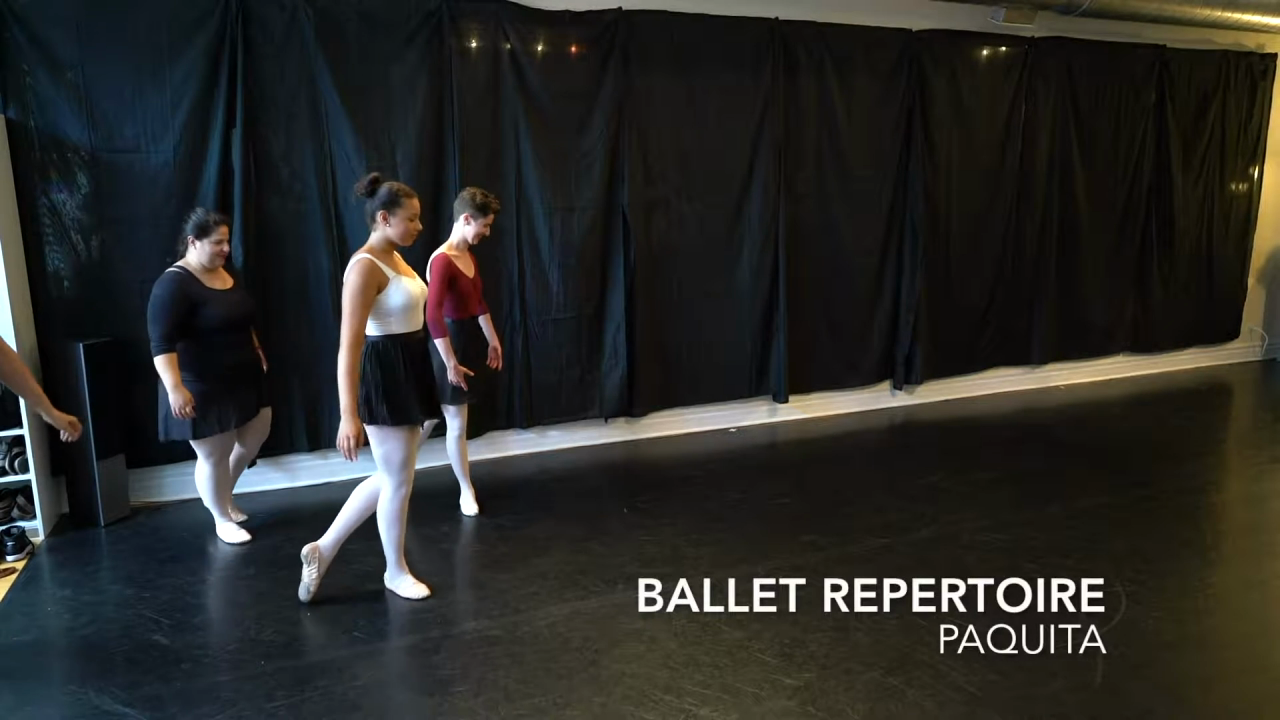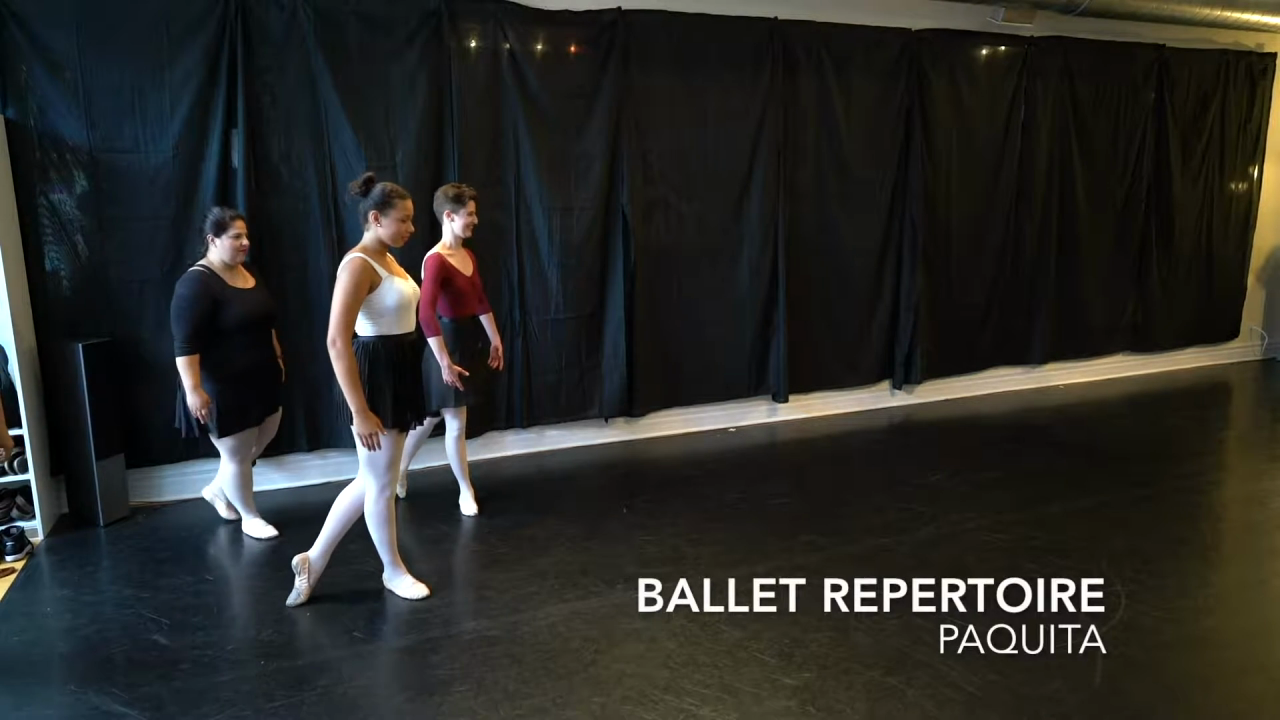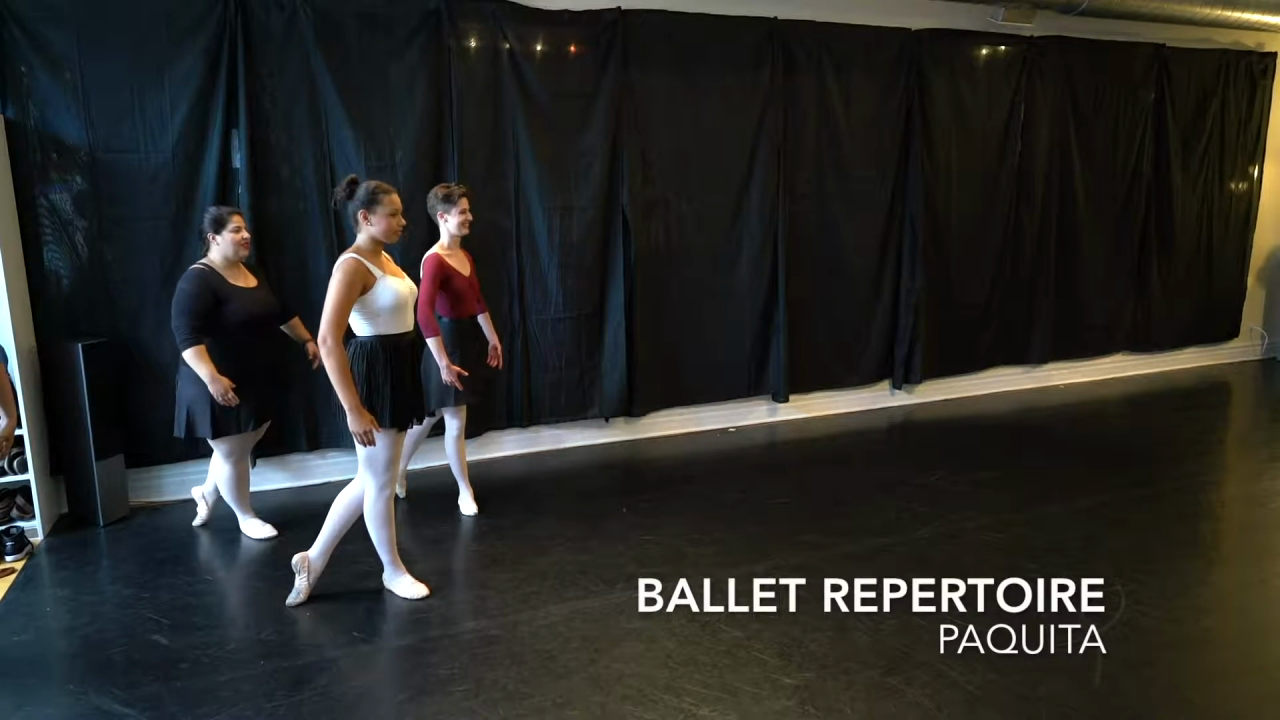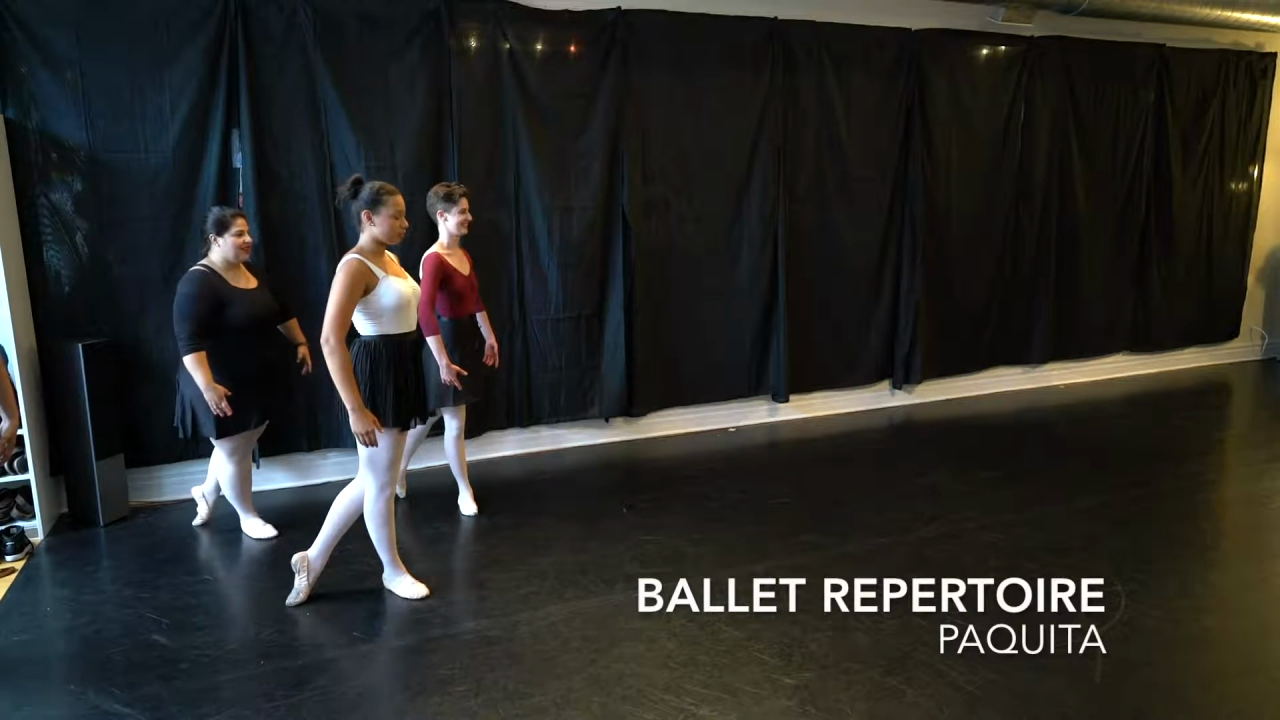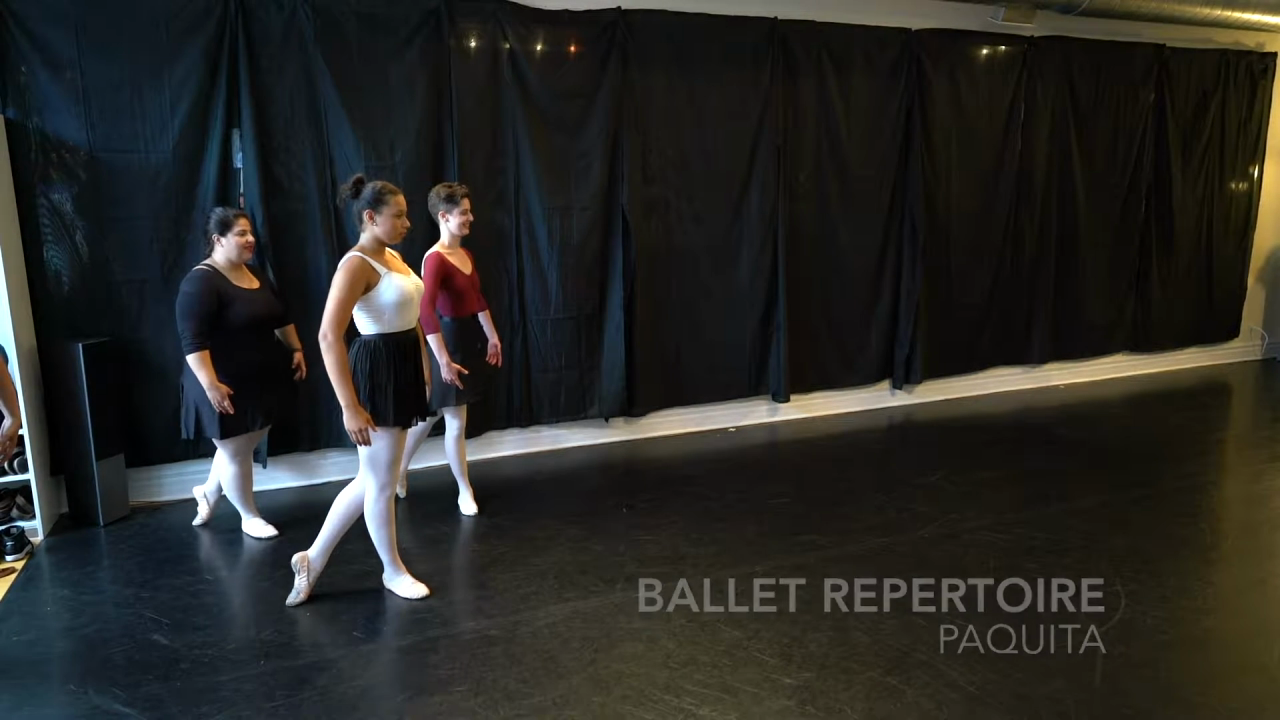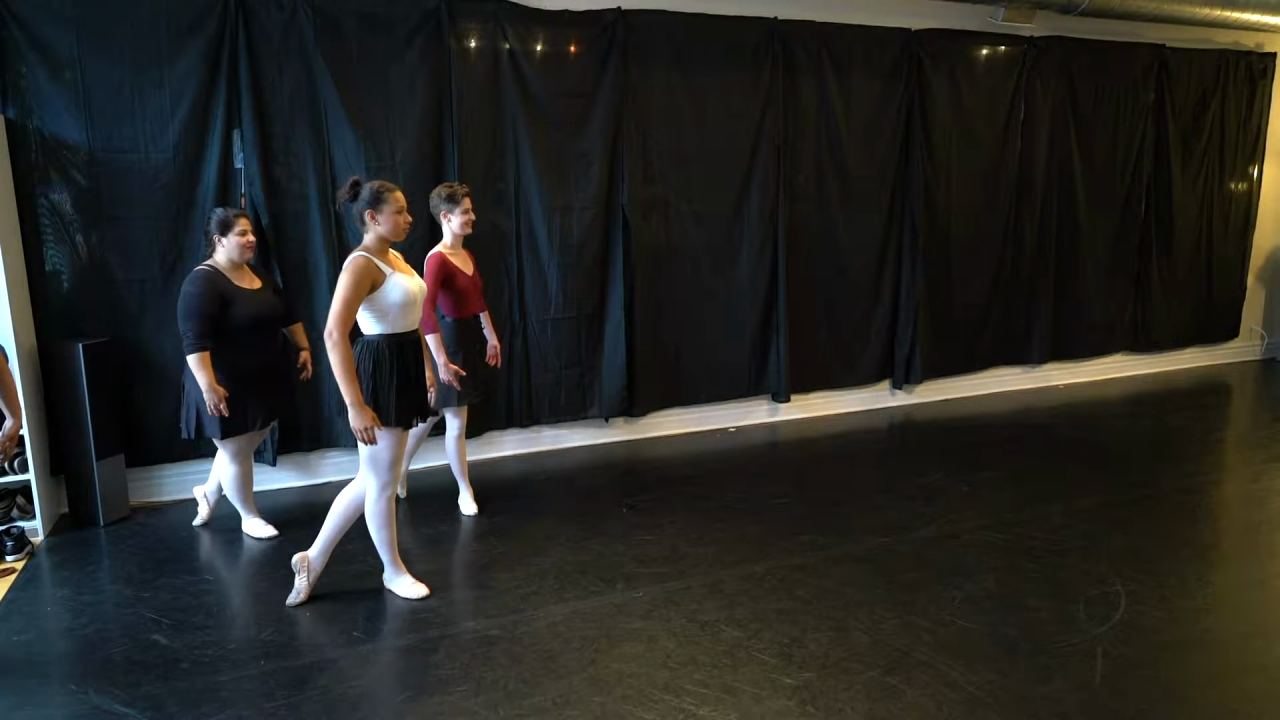
dt=0.7s
person 1, frame 1
left shoulder: (395, 257)
right shoulder: (366, 267)
right elbow: (350, 344)
left wrist: (417, 382)
right wrist: (349, 415)
left hip: (408, 371)
right hip: (384, 376)
left knee: (390, 476)
right knee: (398, 480)
left ankle: (323, 549)
right ankle: (395, 570)
person 1, frame 2
left shoulder: (387, 259)
right shoulder: (358, 266)
right elbow: (337, 341)
right wrist: (360, 411)
left hip: (398, 372)
right hip: (375, 375)
left knee: (370, 479)
right knee: (380, 483)
left ankle: (313, 560)
right ankle: (393, 570)
person 1, frame 3
left shoulder: (384, 258)
right shoulder: (353, 266)
right elbow: (328, 340)
left wrist: (404, 379)
right wrist: (353, 408)
left hip: (398, 369)
right hip: (374, 373)
left knee: (370, 478)
right knee: (380, 482)
left ankle: (314, 559)
right ankle: (393, 570)
person 1, frame 4
left shoulder: (390, 259)
right shoulder: (356, 267)
right elbow: (332, 340)
left wrist: (414, 380)
right wrist: (356, 408)
left hip: (401, 369)
right hip: (377, 373)
left knee: (370, 478)
right knee: (381, 482)
left ankle: (313, 559)
right ankle: (393, 570)
person 1, frame 5
left shoulder: (393, 257)
right shoulder: (356, 265)
right elbow: (329, 336)
left wrist: (424, 371)
right wrist: (350, 406)
left hip: (403, 367)
right hip: (377, 371)
left knee: (371, 478)
right knee: (381, 482)
left ankle: (313, 559)
right ankle: (393, 570)
person 1, frame 6
left shoulder: (395, 258)
right shoulder: (362, 265)
right elbow: (334, 335)
left wrist: (428, 369)
right wrist: (357, 404)
left hip: (405, 368)
right hip: (380, 371)
left knee: (370, 477)
right knee: (382, 482)
left ankle: (313, 560)
right ankle: (394, 570)
person 2, frame 1
left shoulder: (469, 256)
right shoulder: (442, 260)
right elbow: (433, 316)
left wrist: (492, 340)
right wrist: (450, 363)
left hip: (470, 339)
right hip: (449, 342)
right knee: (457, 423)
right ankle: (466, 491)
person 2, frame 2
left shoulder: (469, 256)
right shoulder: (436, 260)
left elbow: (481, 301)
right elbow: (426, 315)
left wrist: (495, 340)
right wrist: (444, 361)
left hip: (471, 339)
right hip: (449, 341)
left knee: (432, 415)
right knee: (456, 424)
left ankle: (398, 472)
right ankle: (466, 492)
person 2, frame 3
left shoulder: (465, 256)
right shoulder: (434, 260)
left elbow: (477, 301)
right elbow: (425, 314)
left wrist: (492, 338)
right wrist: (442, 362)
left hip: (468, 338)
right hip: (448, 340)
left knee: (431, 415)
right knee: (456, 424)
left ankle: (397, 472)
right ankle: (465, 491)
person 2, frame 4
left shoulder: (464, 254)
right shoulder: (434, 260)
left elbow: (476, 300)
right elbow: (425, 313)
left wrist: (489, 337)
right wrist: (443, 360)
left hip: (468, 338)
right hip: (447, 340)
left knee: (430, 414)
right knee: (456, 423)
left ankle: (398, 472)
right ankle: (465, 491)
person 2, frame 5
left shoulder: (466, 254)
right shoulder: (435, 259)
left elbow: (478, 299)
right elbow: (426, 311)
left wrist: (492, 336)
right wrist: (443, 359)
left hip: (470, 338)
right hip: (449, 340)
left knee: (431, 414)
right knee: (456, 423)
left ankle: (398, 472)
right ankle: (465, 491)
person 2, frame 6
left shoulder: (468, 255)
right shoulder: (438, 259)
right elbow: (426, 311)
left wrist: (492, 337)
right wrist: (441, 360)
left hip: (471, 338)
right hip: (451, 340)
left knee: (431, 414)
right knee: (457, 423)
left ankle: (399, 472)
right ankle: (465, 491)
person 3, frame 1
left shoulder: (225, 271)
right shoulder: (174, 285)
right elbow: (161, 343)
left wrist: (257, 350)
right wrist: (175, 387)
left hip: (245, 379)
right hip: (204, 388)
left knee: (255, 439)
right knee: (215, 456)
left ankle: (221, 496)
right ankle: (223, 519)
person 3, frame 2
left shoulder: (247, 272)
right shoulder: (197, 284)
left elbow: (265, 321)
right elbow: (185, 343)
left wrist: (277, 356)
right wrist: (194, 389)
left hip: (259, 379)
right hip: (223, 387)
left knee: (262, 439)
right knee: (238, 453)
left ankle: (218, 489)
right ankle: (250, 517)
person 3, frame 3
left shoulder: (250, 272)
right shoulder: (198, 280)
left elbow: (281, 312)
right elbow: (187, 336)
left wrist: (307, 340)
right wrist: (211, 377)
left hip: (258, 382)
right hip: (222, 387)
left knee: (242, 446)
right knee: (232, 453)
left ankle: (207, 492)
right ankle: (246, 517)
person 3, frame 4
left shoulder: (251, 272)
right shoulder: (198, 282)
left elbow: (280, 310)
right elbow: (189, 341)
left wrist: (300, 343)
right wrist: (207, 385)
left hip: (257, 381)
right hip: (224, 388)
left knee: (240, 444)
right knee: (234, 451)
left ankle: (207, 493)
right ankle: (248, 516)
person 3, frame 5
left shoulder: (255, 273)
right shoulder: (201, 282)
left elbow: (281, 316)
right elbow: (193, 340)
left wrist: (295, 349)
right wrist: (210, 384)
left hip: (261, 381)
right hip: (226, 387)
left knee: (244, 445)
right knee: (236, 452)
left ankle: (208, 491)
right ankle: (249, 516)
person 3, frame 6
left shoulder: (257, 274)
right shoulder: (203, 282)
left elbow: (287, 313)
right elbow: (194, 341)
left wrist: (303, 347)
right wrist: (208, 385)
left hip: (262, 382)
right hip: (227, 387)
left knee: (245, 445)
right knee: (237, 451)
left ankle: (209, 493)
right ankle: (250, 517)
